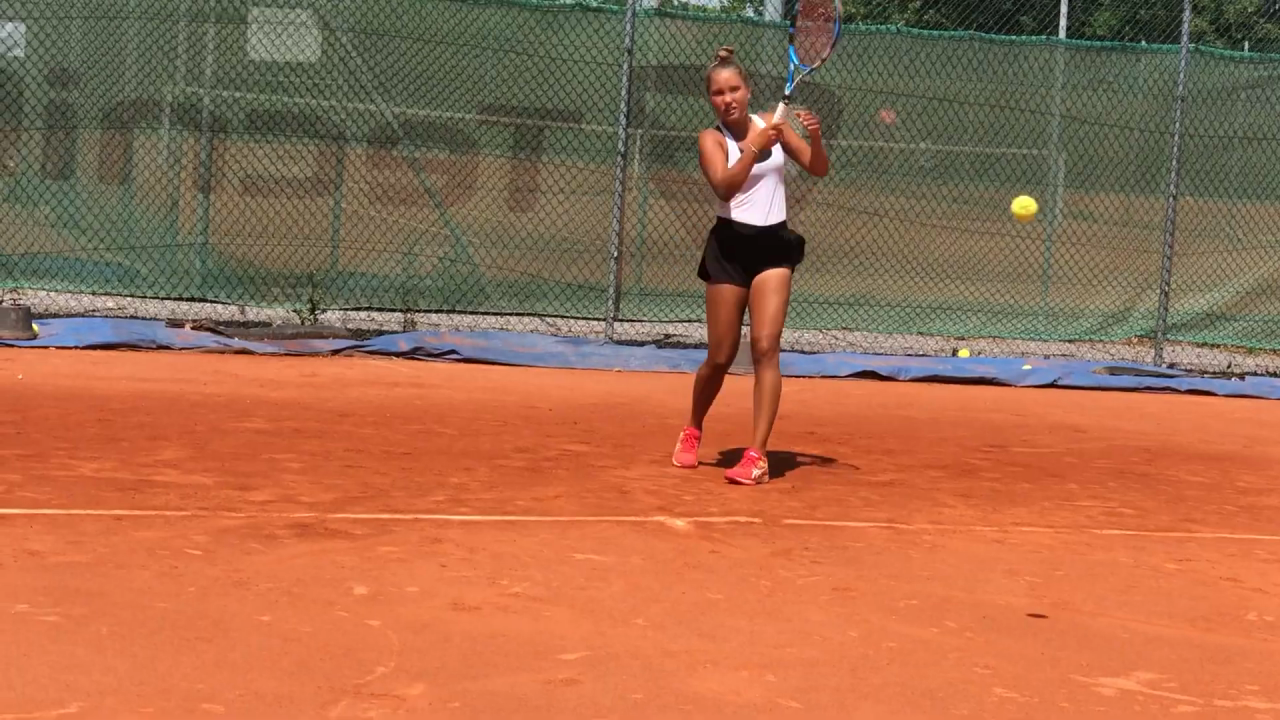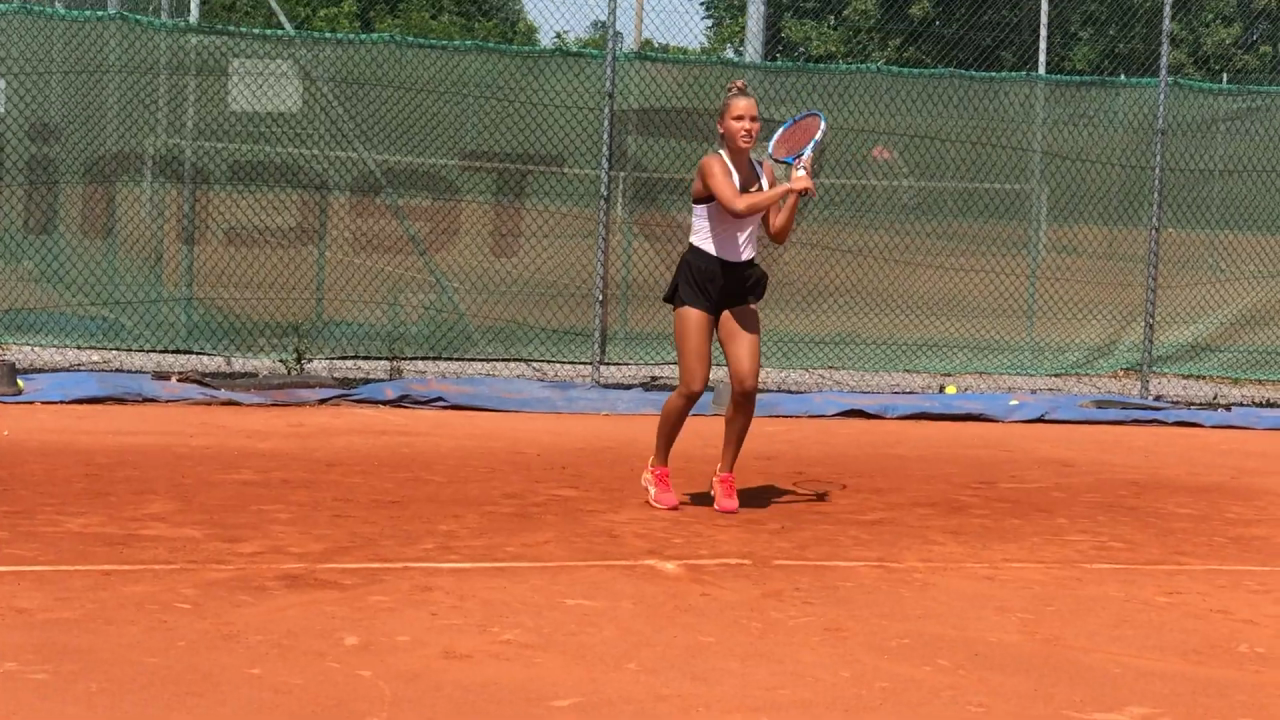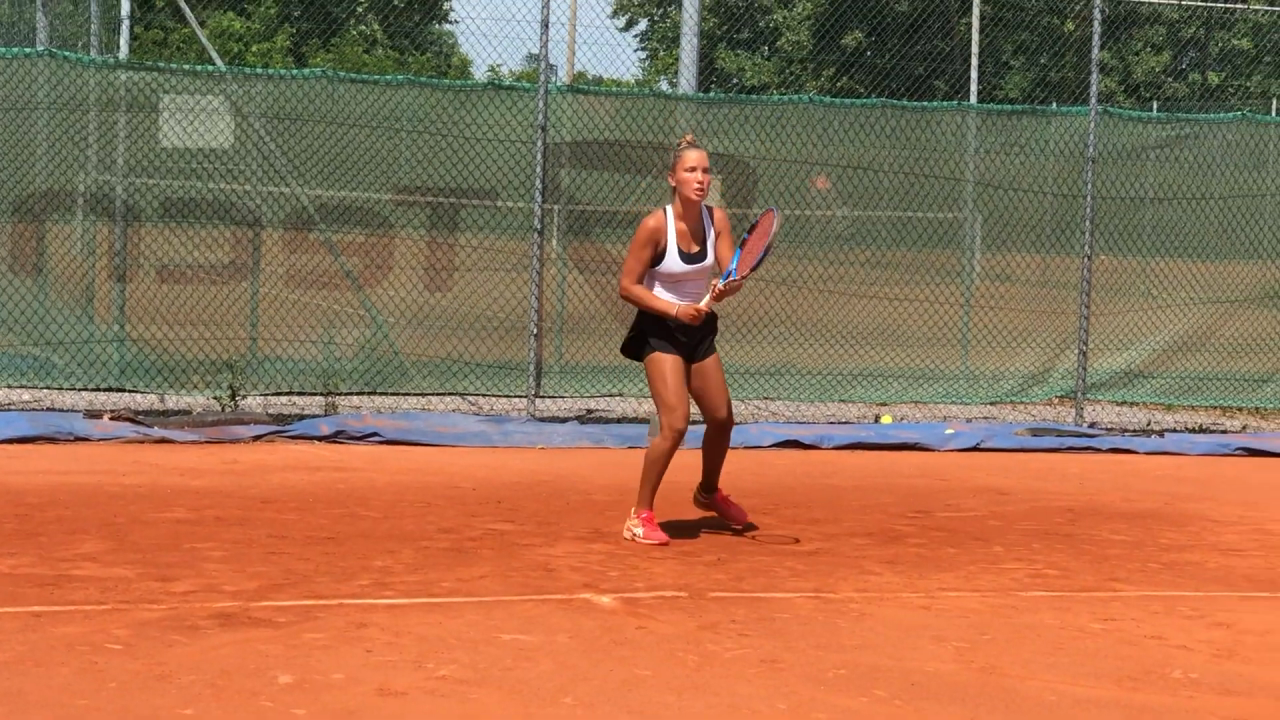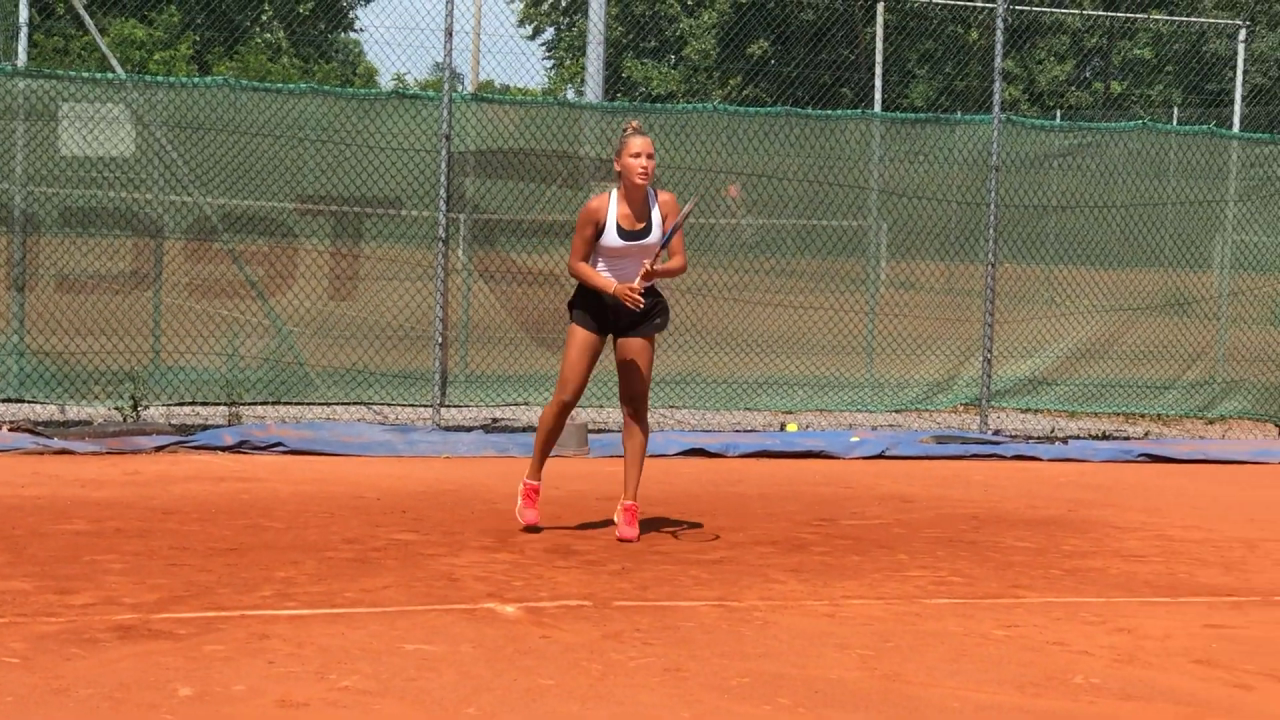
dt=0.5s
person 1, frame 1
left shoulder: (771, 124)
right shoulder: (711, 139)
left elbow: (819, 169)
right elbow: (725, 184)
left wrist: (815, 136)
right wrist: (756, 144)
left hip: (774, 244)
right hip: (730, 247)
left knee: (766, 348)
right knee: (720, 358)
left ankle: (757, 455)
right ankle: (692, 431)
person 1, frame 2
left shoulder: (764, 169)
right shoulder: (712, 164)
left elbow: (778, 234)
right elbow: (738, 207)
left wrist: (796, 189)
right wrist: (785, 188)
left hip: (742, 281)
right hip: (700, 277)
left knee: (746, 385)
right knee: (692, 386)
left ankle: (724, 476)
right ankle: (657, 469)
person 1, frame 3
left shoulder: (717, 219)
right shoulder: (654, 225)
left elbow: (731, 276)
right elbow: (627, 286)
left wrist: (723, 290)
right wrist: (674, 310)
left hip: (698, 328)
right hip: (659, 328)
left knee: (723, 419)
right knee: (674, 425)
left ankle: (709, 492)
right ankle: (641, 515)
person 1, frame 4
left shoulder: (666, 203)
right shoulder: (597, 207)
left elbow: (680, 262)
right elbow: (576, 264)
left wrist: (656, 272)
right wrist: (613, 288)
left hip: (640, 307)
right hip: (595, 304)
left knee: (635, 407)
right knee: (565, 398)
left ankle: (628, 506)
right ankle: (531, 482)
